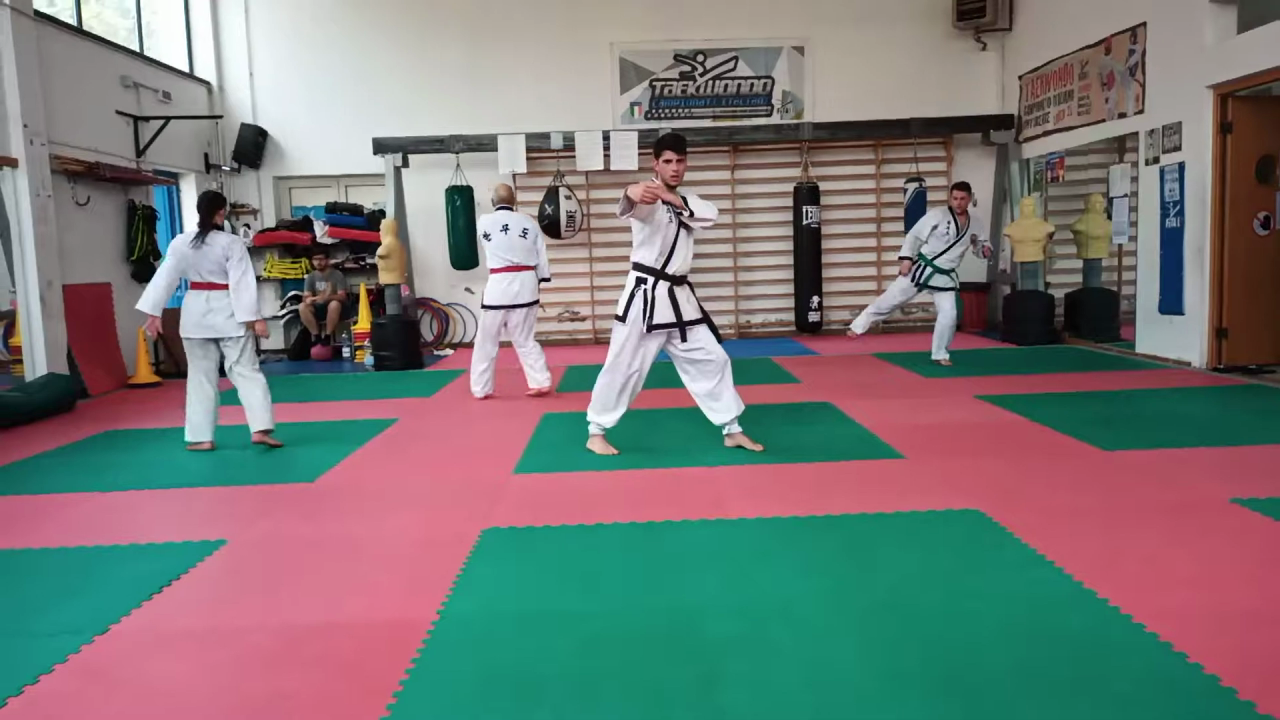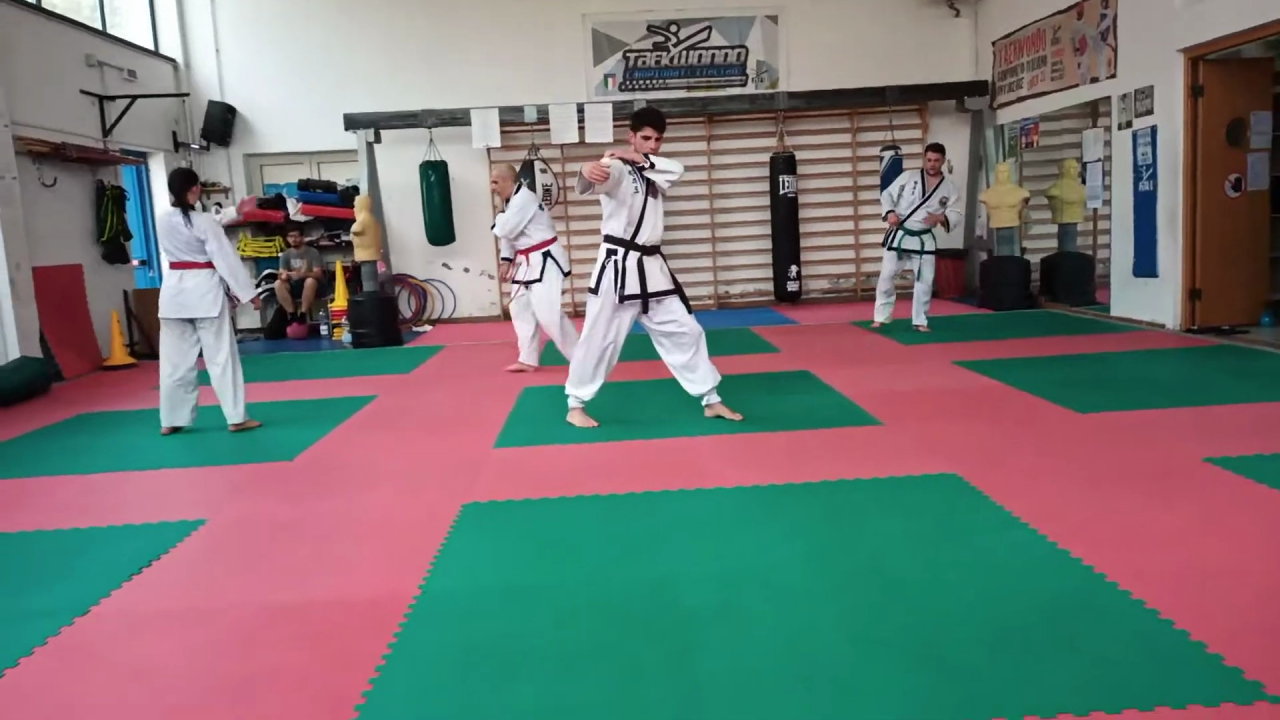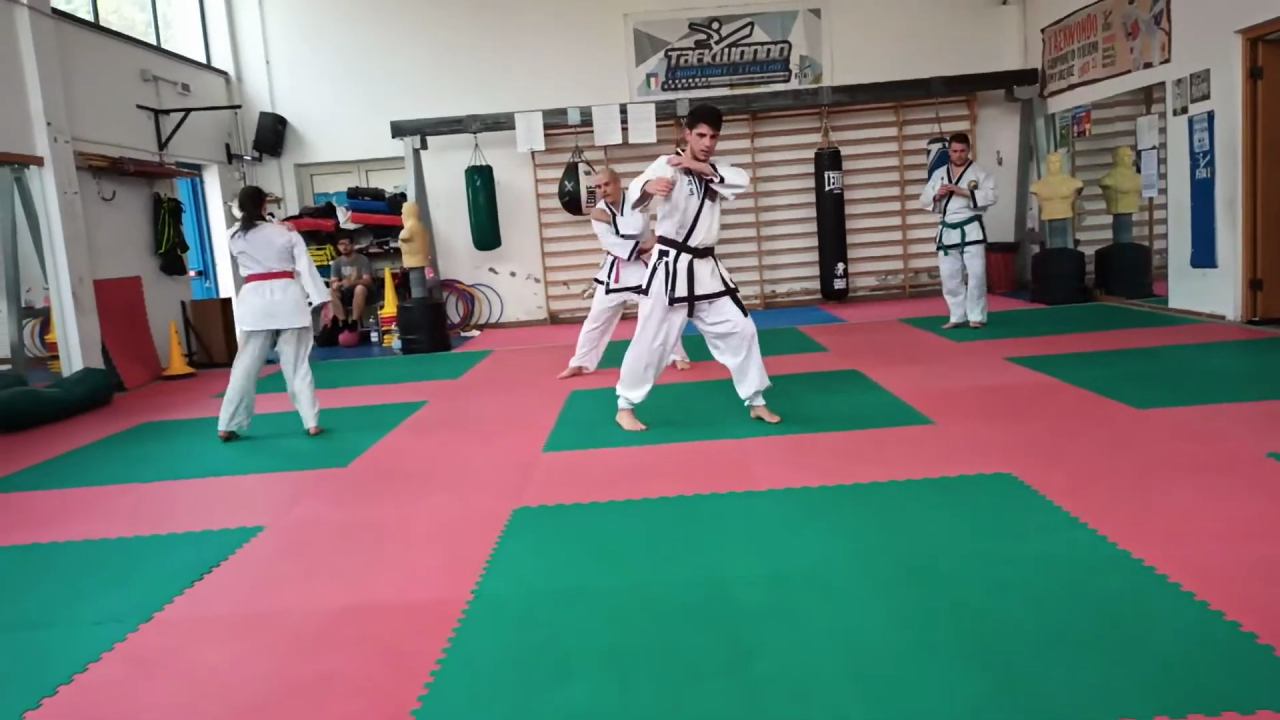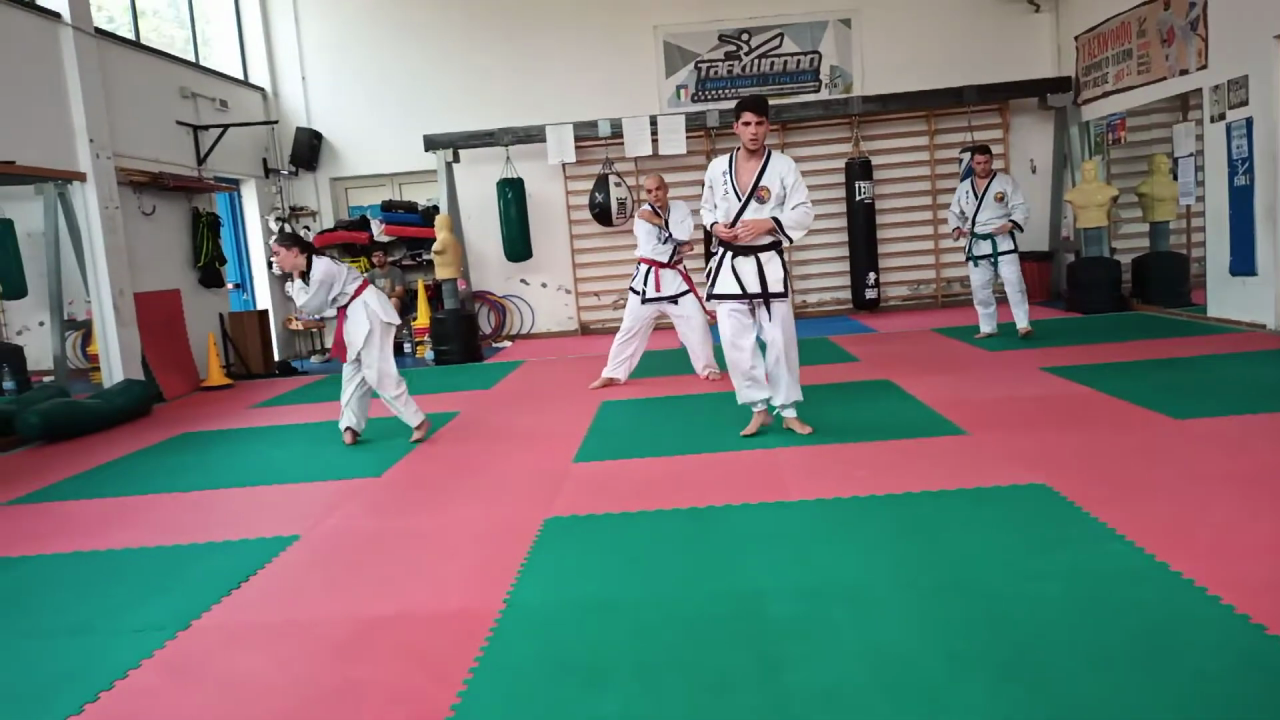
dt=0.4s
person 1, frame 1
left shoulder: (682, 200)
right shoulder: (650, 196)
left elbow: (710, 215)
right elbow: (631, 206)
left wrist: (676, 199)
right wrist: (632, 193)
left hip: (679, 295)
right hip: (646, 293)
left knee: (712, 359)
right knee: (624, 366)
left ankle: (732, 430)
right ankle: (596, 432)
person 1, frame 2
left shoulder: (651, 170)
right shoulder: (615, 167)
left elbow: (676, 170)
right elbow: (596, 179)
left wrist: (639, 159)
right wrist: (587, 171)
left hip: (651, 266)
right hip: (618, 266)
left knee: (684, 331)
right knee: (599, 338)
left ankle: (711, 400)
right ankle: (575, 405)
person 1, frame 3
left shoulder: (714, 169)
right shoulder: (667, 166)
left elbow: (741, 182)
right elbow: (636, 194)
left wrist: (704, 169)
right wrist: (649, 187)
left hip: (707, 268)
right hip: (672, 267)
left knee: (740, 330)
right knee: (652, 341)
left ankle: (755, 401)
right ankle: (626, 407)
person 1, frame 4
left shoulder: (783, 166)
right shoulder: (717, 167)
left elbow: (804, 213)
right elbow: (707, 208)
left wrist: (767, 224)
right wrist: (715, 227)
left hip: (767, 264)
right hip: (729, 265)
left knee: (781, 342)
right knee: (737, 345)
left ankle: (788, 411)
right ankle: (759, 410)
person 2, frame 1
left shoulder: (180, 242)
right shoulder: (233, 243)
left elbow: (165, 278)
right elbow: (243, 282)
left wrist: (153, 313)
right wrist: (254, 317)
left hip: (195, 313)
right hip: (229, 313)
left knee: (201, 379)
right knee: (247, 371)
left ankle: (202, 437)
right ankle: (261, 429)
person 2, frame 2
left shoulder: (162, 220)
right shoulder: (205, 222)
right elbow: (227, 260)
right wrist: (249, 293)
left hip: (173, 292)
right hip: (205, 292)
left knee: (175, 361)
right knee: (221, 356)
left ankle: (171, 421)
right ankle: (236, 418)
person 2, frame 3
left shoulder: (234, 237)
right shoulder: (287, 233)
right elbow: (306, 268)
right wrist: (322, 299)
left hip: (255, 303)
right hip: (290, 301)
left knee: (245, 367)
right knee: (298, 367)
left ankle: (229, 425)
right ankle: (311, 422)
person 2, frame 4
left shoulder: (320, 269)
right shoulder: (307, 272)
left elbow: (311, 307)
left wrist: (297, 283)
left hip: (368, 311)
right hip: (355, 319)
left knee: (378, 374)
right knee: (353, 374)
left ankle: (418, 420)
right ankle: (351, 426)
person 3, frame 1
left shoulder: (484, 221)
right shoulder: (529, 222)
right elbow: (542, 255)
right wrist: (538, 281)
left hip: (500, 287)
right hip: (526, 284)
left knee: (485, 342)
right knee: (525, 339)
left ankle: (480, 388)
right ankle: (542, 382)
person 3, frame 2
left shoulder: (524, 199)
right shoulder: (515, 199)
left elbow: (504, 231)
right elbow: (509, 236)
left wrist: (502, 214)
right wrist: (508, 260)
left hip: (546, 261)
right hip: (529, 263)
left knee: (548, 316)
right knee: (521, 312)
right ankle: (528, 359)
person 3, frame 3
right shoulder: (599, 213)
left elbow: (637, 228)
right elbow: (612, 244)
left wrist: (611, 219)
right wrist: (637, 247)
left hip: (643, 265)
right hip: (617, 270)
right knee: (597, 318)
left ankle: (677, 356)
right ankle: (580, 363)
person 3, frame 4
left shoulder: (680, 208)
right shoulder: (642, 214)
left elbow: (685, 234)
right elbow: (648, 246)
left wrist: (657, 221)
right wrist: (677, 250)
left hip: (675, 276)
right hip: (648, 278)
left knee: (696, 323)
right knee: (631, 328)
left ankle: (708, 367)
right ankle: (612, 374)
person 4, frame 1
left shoulder: (975, 224)
right shoulder: (937, 214)
left elbow: (982, 243)
right elbow: (914, 236)
left wrist: (986, 250)
right wrist: (906, 258)
left hip: (945, 277)
right hip: (922, 269)
left knee: (949, 316)
right knee: (892, 299)
left ankle: (940, 354)
right ankle: (858, 326)
person 4, frame 2
left shoulder: (949, 187)
right shoulder: (908, 176)
left elbow: (955, 213)
right elbow: (887, 195)
left wrist: (942, 218)
right wrist: (889, 213)
left hip: (923, 239)
right hip: (899, 235)
left knee: (925, 281)
right knee: (887, 275)
left ankle: (920, 321)
right ankle: (882, 316)
person 4, frame 3
left shoulder: (979, 171)
right shoulder: (939, 174)
left elbow: (990, 195)
right elbow: (924, 199)
left wrist: (963, 191)
right wrist: (936, 196)
left hip: (971, 230)
right hip: (947, 232)
left knee: (977, 274)
right knee: (949, 277)
left ankle: (975, 316)
right ankle: (957, 317)
person 4, frame 4
left shoulder: (1006, 181)
right shoulder: (963, 187)
left elbow: (1020, 208)
right elbow: (954, 212)
left wrist: (1010, 225)
right wrist: (957, 228)
left hip: (1002, 242)
right hip: (977, 244)
left knee: (1014, 281)
right knee: (980, 288)
left ankle: (1024, 324)
right ankle: (988, 327)
